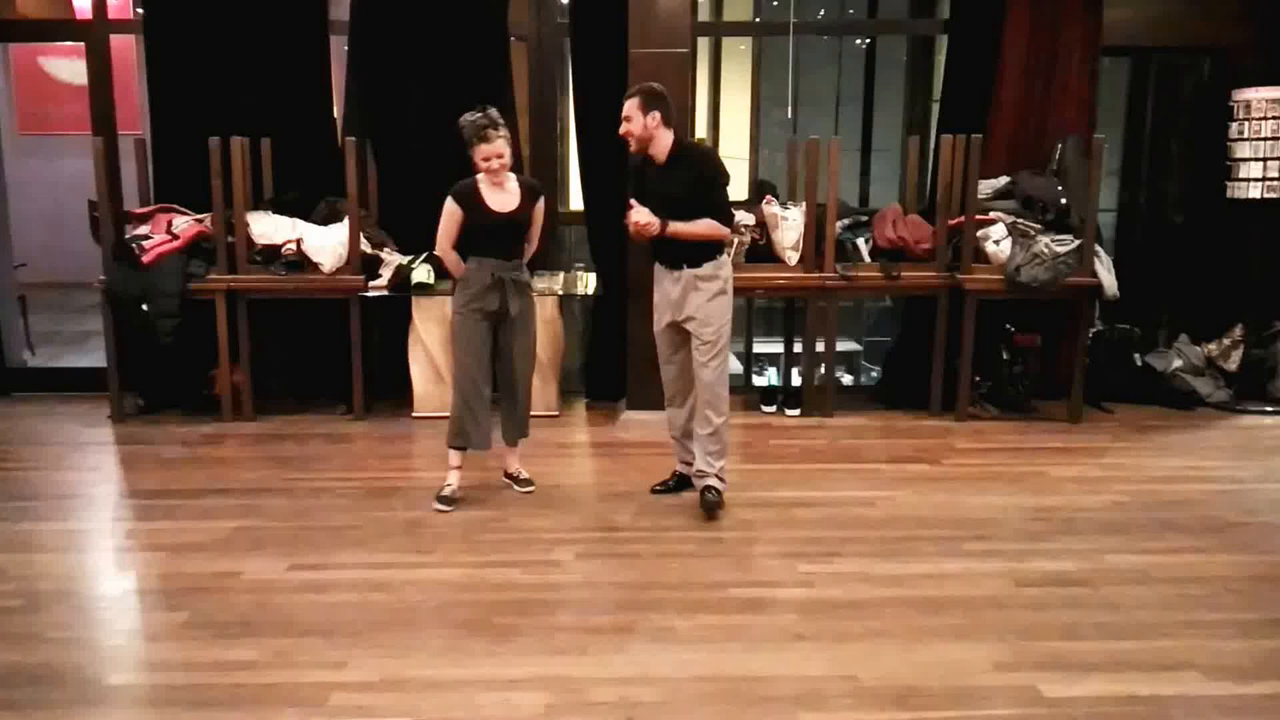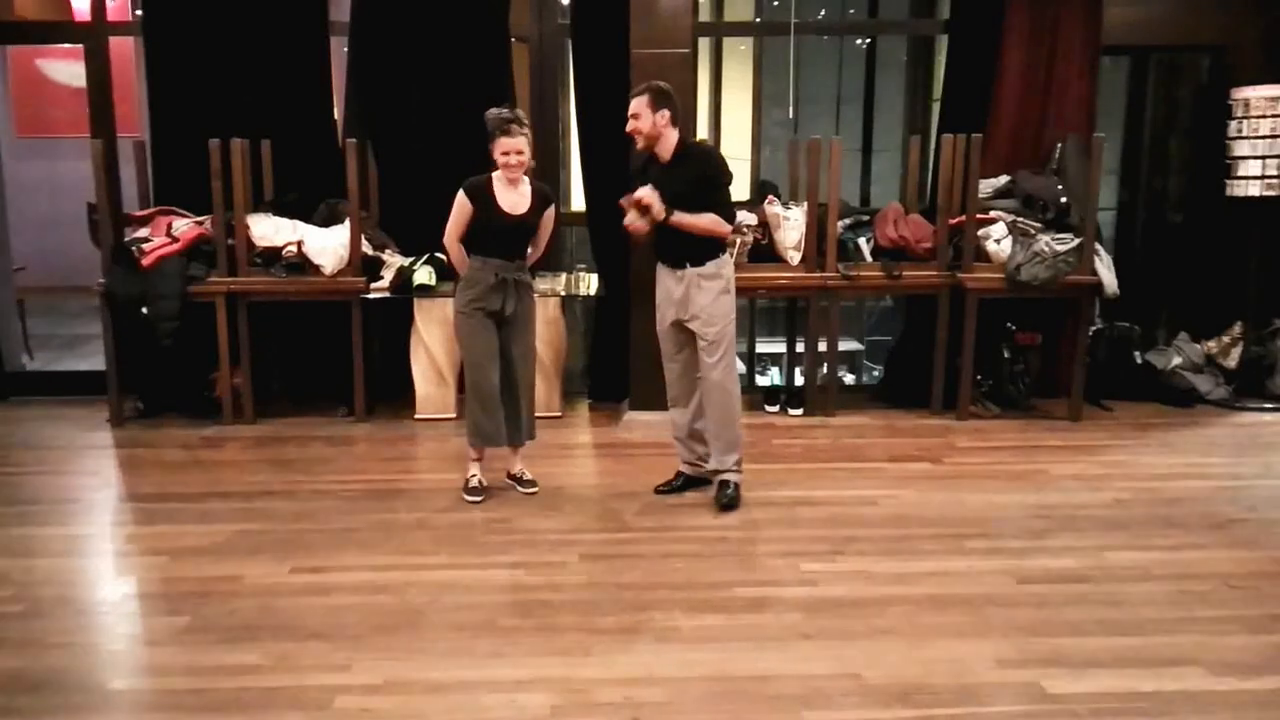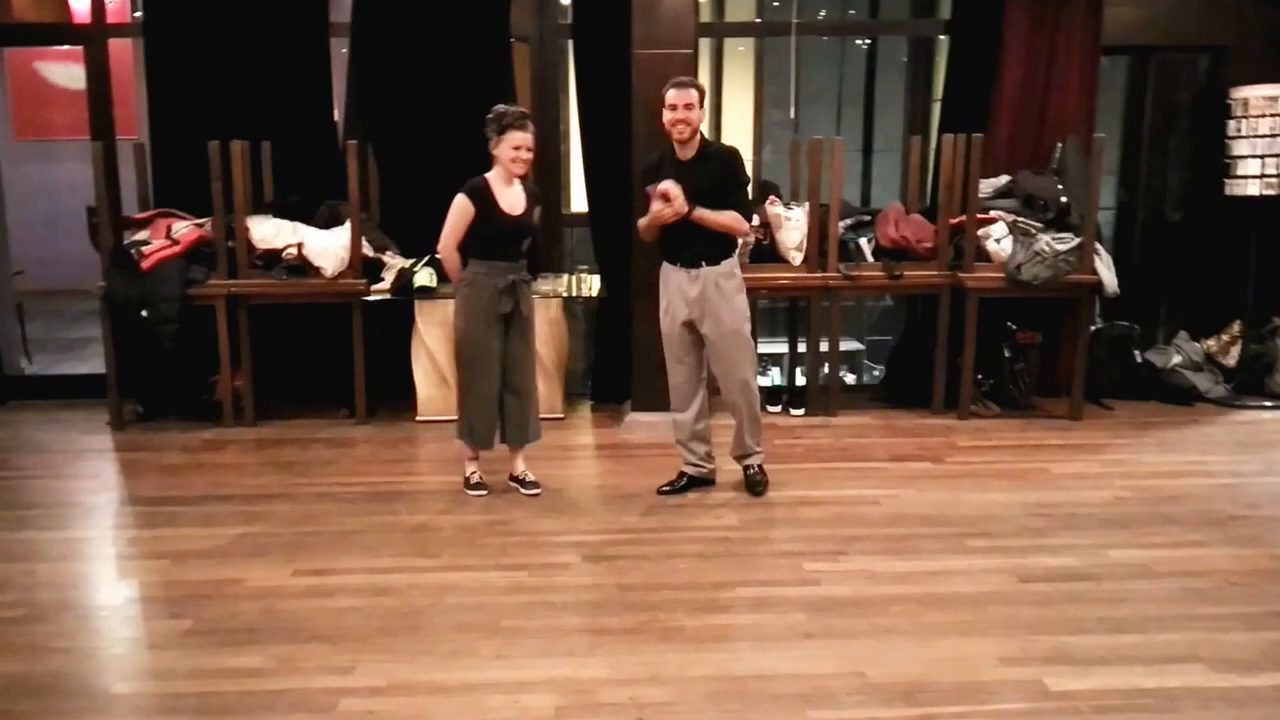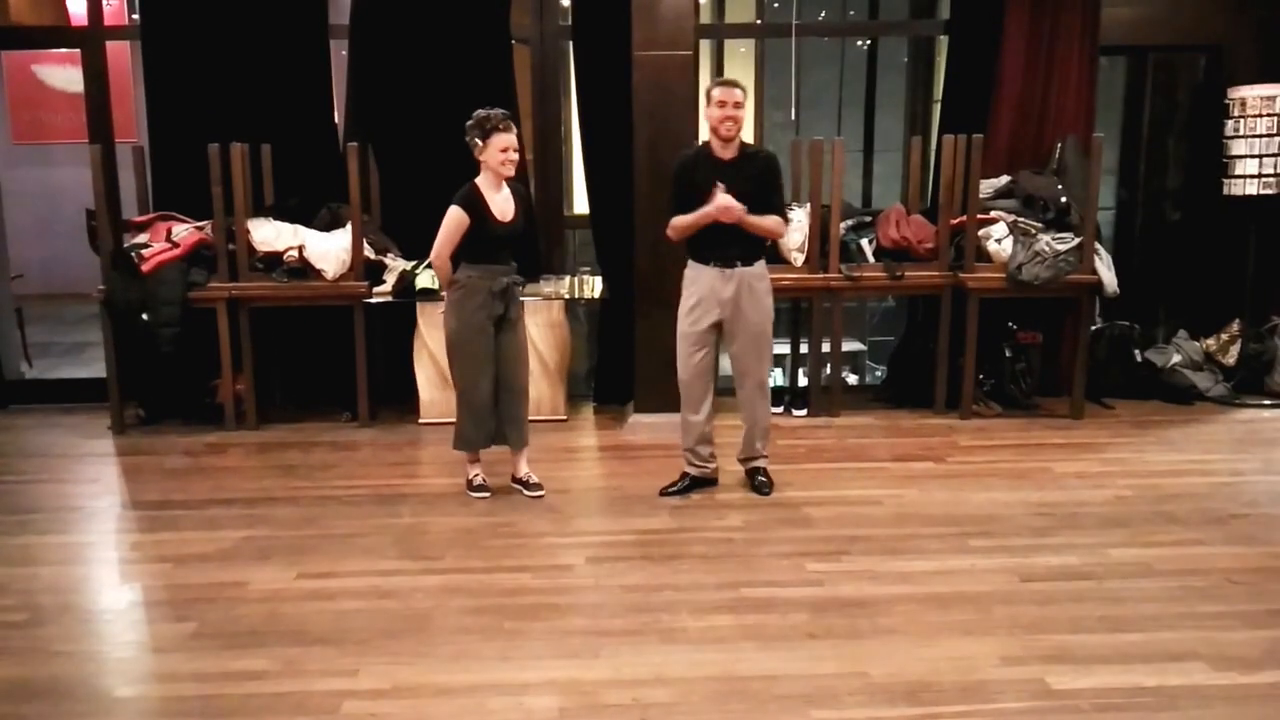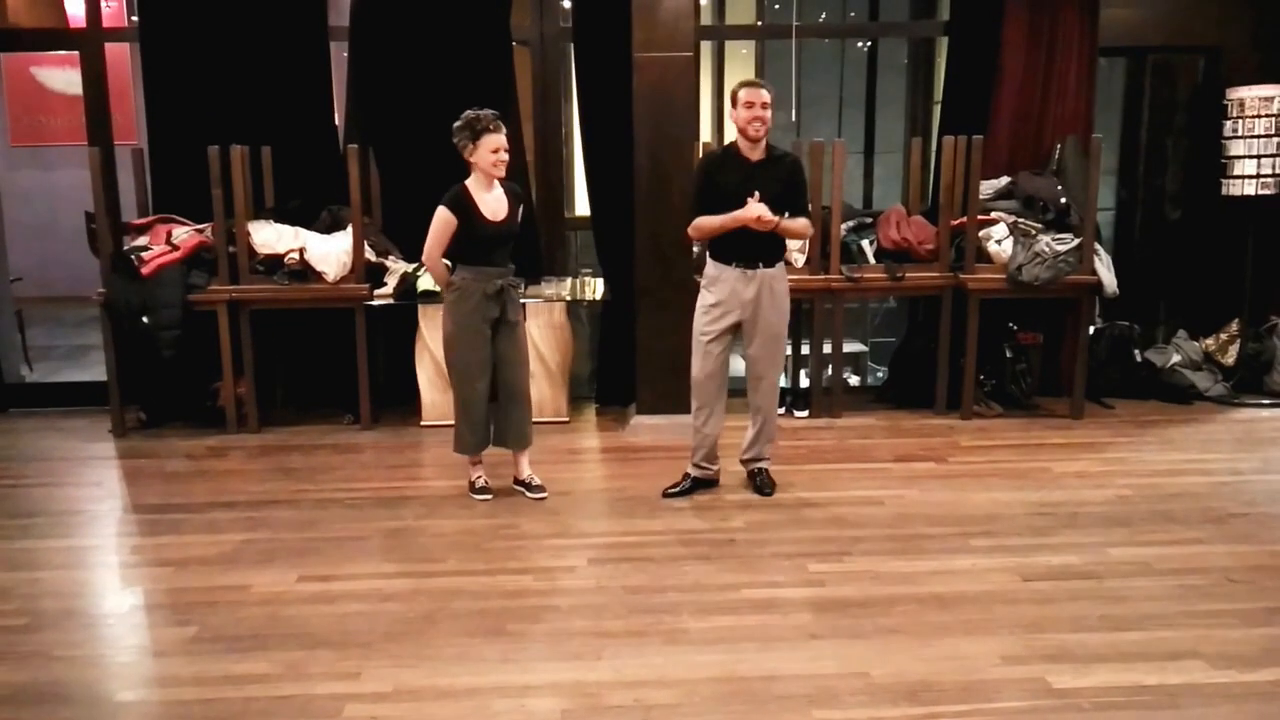
dt=0.3s
person 1, frame 1
left shoulder: (702, 160)
right shoulder: (641, 169)
left elbow: (723, 227)
left wrist: (663, 225)
right wrist: (637, 226)
left hip: (706, 277)
right hip: (665, 277)
left knee: (709, 377)
right knee: (674, 378)
left ankle: (710, 476)
right ankle: (687, 465)
person 1, frame 2
left shoulder: (705, 159)
right shoulder: (643, 168)
left elbow: (723, 224)
left wrist: (666, 213)
right wrist: (635, 222)
left hip: (709, 276)
right hip: (667, 277)
left knee: (718, 375)
right knee: (678, 378)
left ankle: (726, 471)
right ankle: (693, 465)
person 1, frame 3
left shoulder: (726, 160)
right shoulder: (655, 167)
left elbow: (741, 225)
right elbow: (643, 232)
left wrist: (689, 207)
right wrist: (657, 215)
left hip: (720, 276)
right hip: (674, 278)
left knee: (737, 373)
right knee: (682, 378)
left ankle: (750, 457)
right ankle: (696, 465)
person 1, frame 4
left shoulder: (763, 162)
right shoulder: (689, 164)
left elbow: (779, 228)
right elbow: (673, 231)
left wrist: (741, 215)
right wrist: (706, 214)
left hip: (750, 277)
right hip: (701, 277)
left knee: (753, 376)
right knee: (692, 377)
left ankle: (755, 460)
right ankle: (698, 466)
person 1, frame 5
left shoulder: (787, 166)
right shoulder: (713, 164)
left elbow: (805, 230)
right elbow: (695, 229)
left wrist: (776, 222)
right wrist: (740, 217)
left hip: (770, 279)
right hip: (722, 278)
left knee: (765, 376)
right knee: (705, 374)
left ankle: (757, 461)
right ankle: (702, 467)
person 2, frame 1
left shoulder: (531, 191)
right shoulder: (463, 194)
right elbow: (444, 248)
right wrist: (473, 280)
left hip: (517, 290)
right hip: (474, 292)
left knee: (517, 376)
right knee: (469, 379)
left ankle: (512, 462)
right ankle: (454, 472)
person 2, frame 2
left shoulder: (542, 196)
right shoulder: (475, 190)
right elbow: (451, 241)
right wrist: (477, 278)
left hip: (519, 291)
right hip: (477, 293)
left knee: (520, 377)
right knee: (482, 378)
left ankle: (515, 463)
right ankle: (475, 465)
person 2, frame 3
left shoulder: (531, 195)
right shoulder: (475, 192)
right elbow: (446, 247)
right wrist: (469, 285)
left hip: (518, 291)
right hip: (481, 292)
left knee: (521, 378)
right knee: (481, 378)
left ankle: (517, 465)
right ankle: (471, 462)
person 2, frame 4
left shoulder: (519, 195)
right shoulder: (468, 199)
right elbow: (439, 257)
right wrist: (457, 291)
left hip: (508, 294)
right hip: (473, 297)
left knee: (515, 381)
right knee: (475, 383)
left ankle: (519, 466)
right ankle: (473, 466)
person 2, frame 5
left shoulder: (514, 195)
right shoulder: (457, 201)
right elbow: (431, 258)
right wrist: (459, 291)
left hip: (507, 295)
right hip: (469, 300)
left knee: (516, 383)
right knee: (472, 385)
left ankle: (522, 469)
right ankle: (476, 469)
